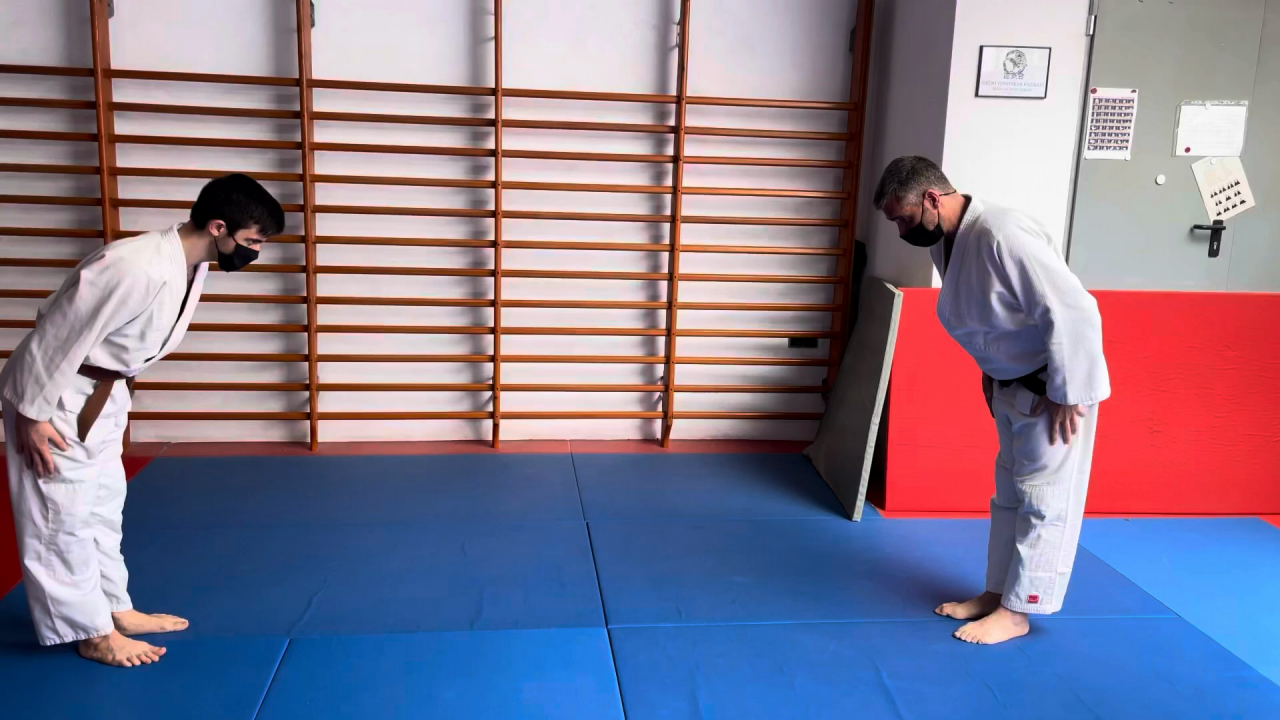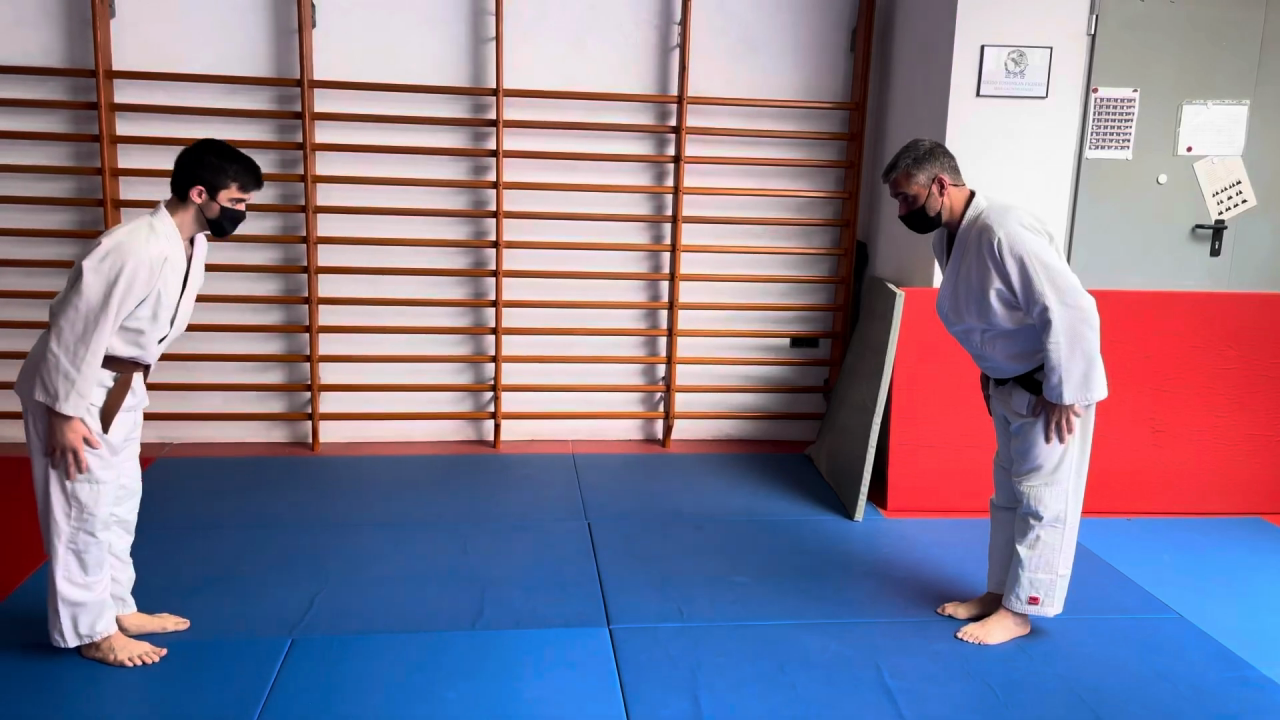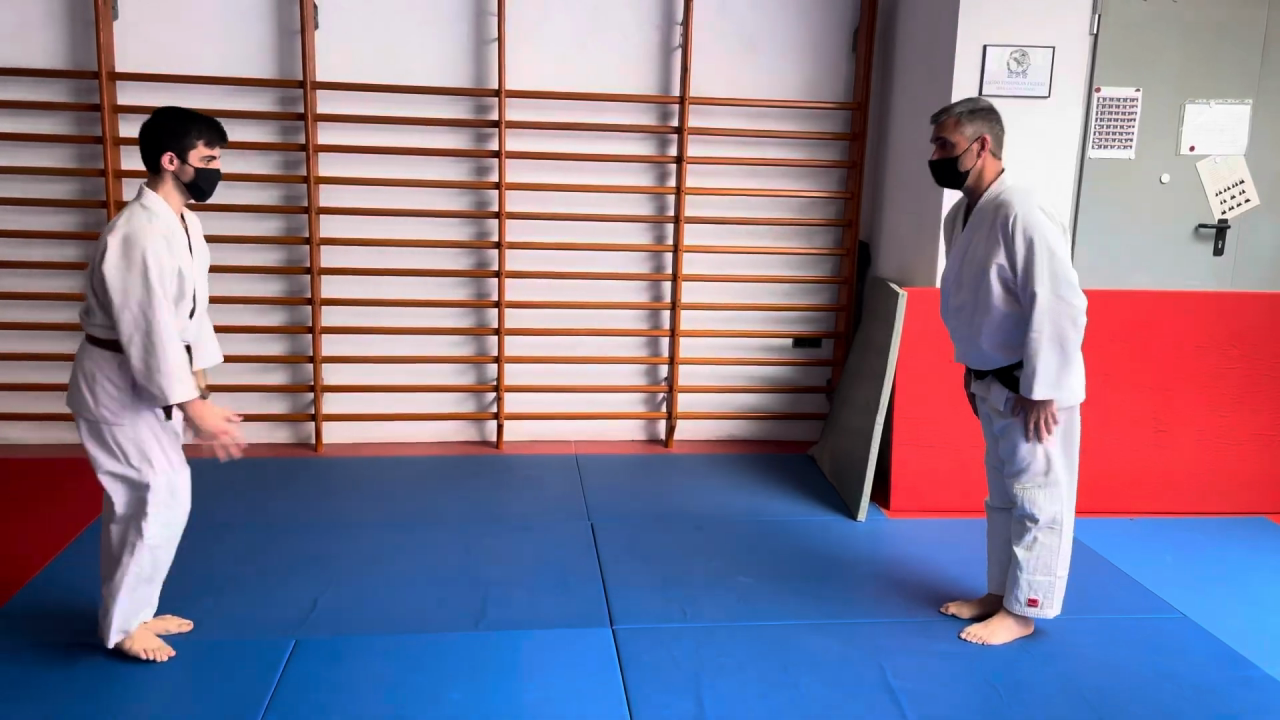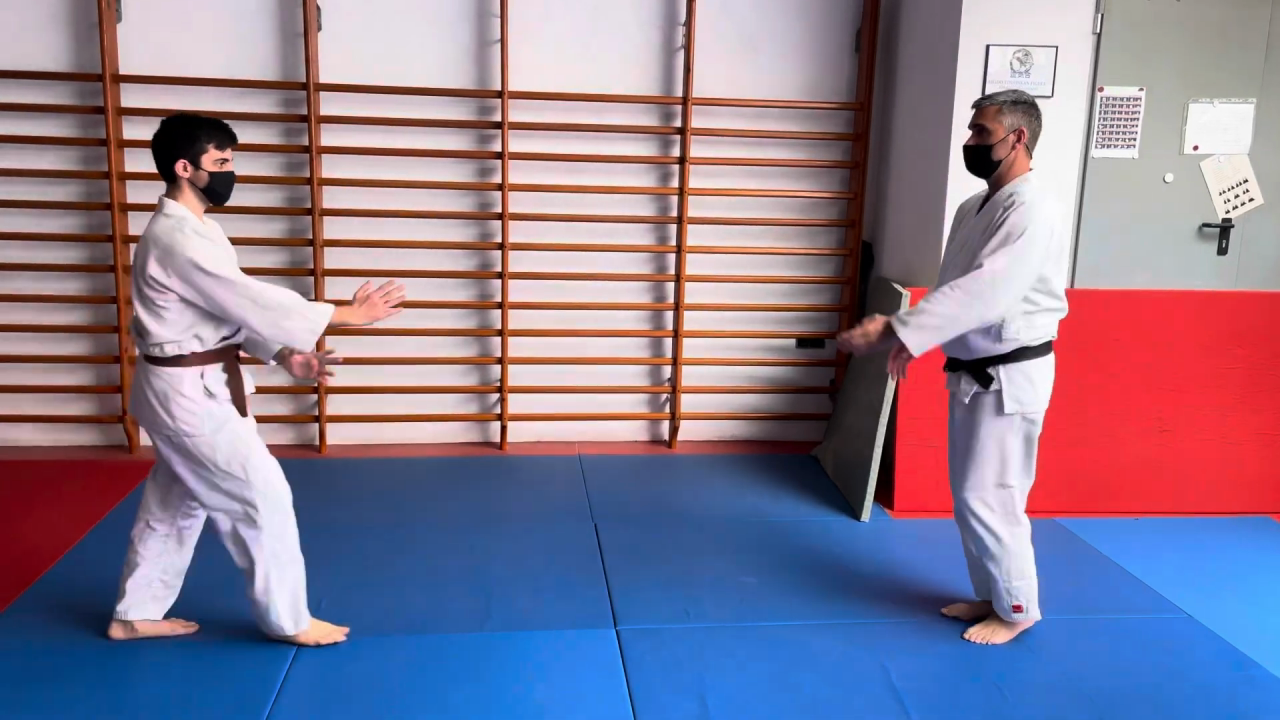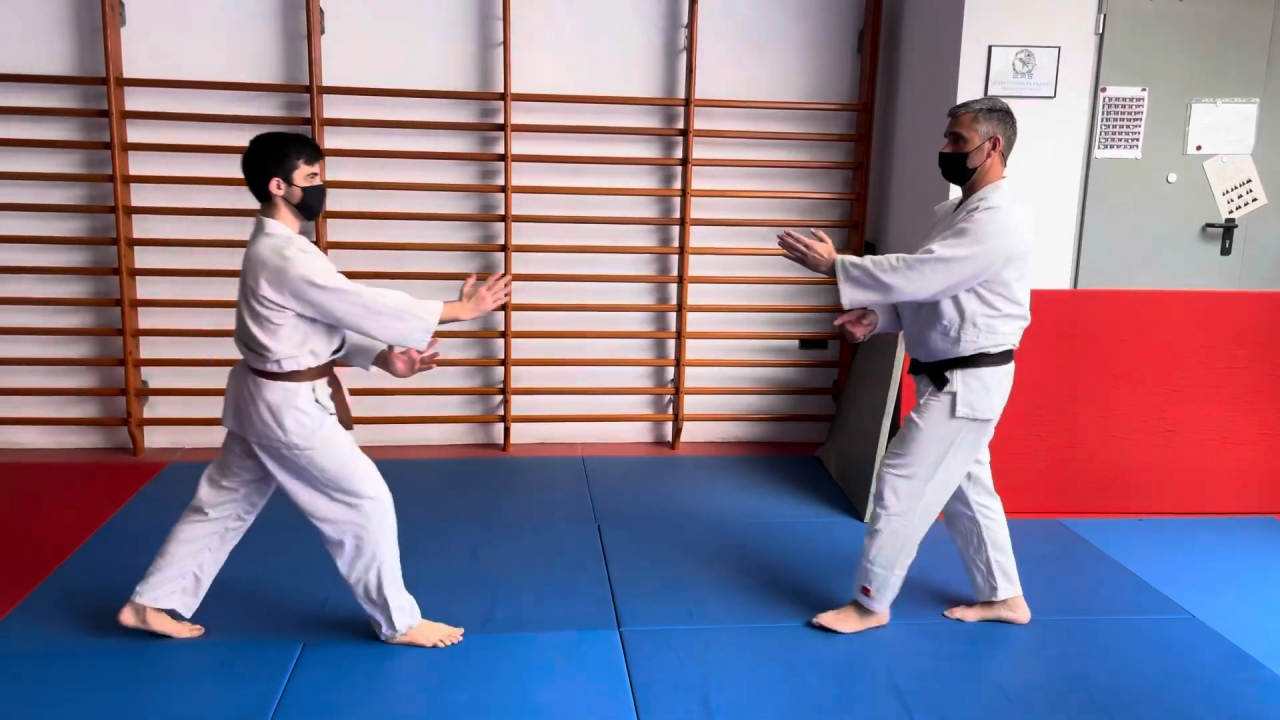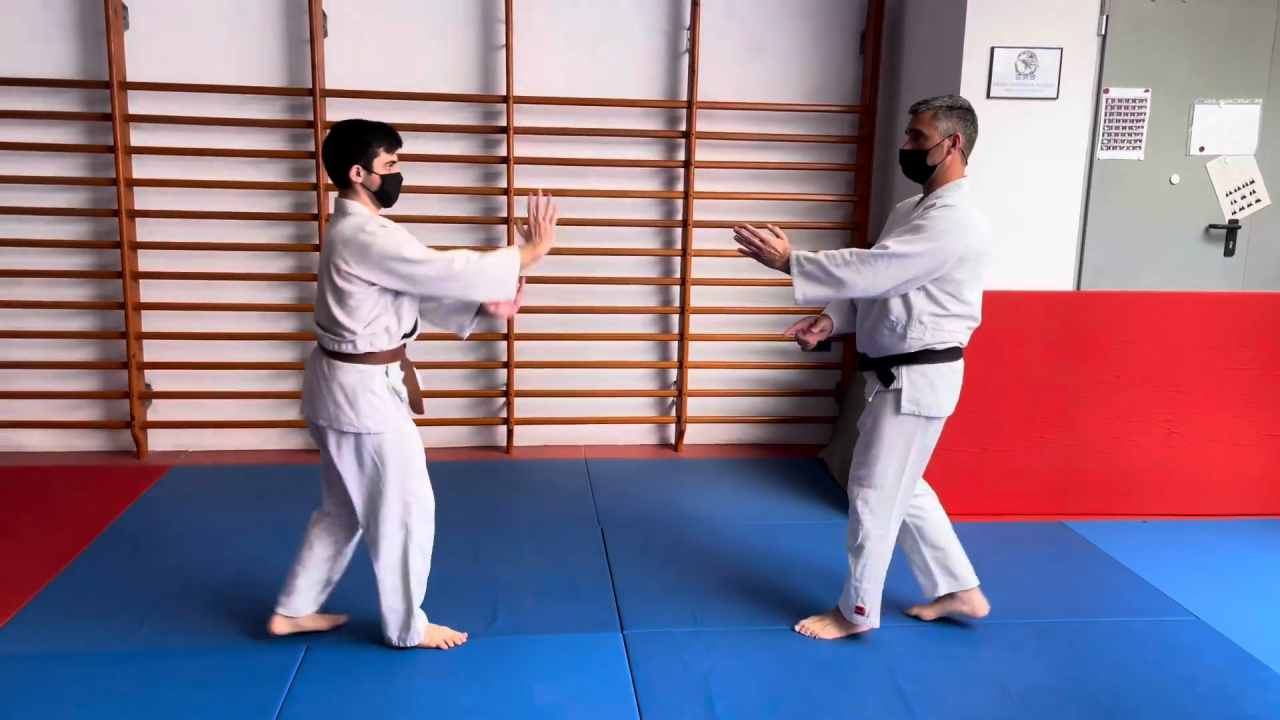
dt=0.3s
person 1, frame 1
left shoulder: (1003, 234)
right shoulder: (945, 242)
left elbow: (1073, 312)
left wrist: (1068, 395)
right wrist: (992, 373)
left hip: (1059, 385)
right hip: (1014, 383)
left knee: (1046, 496)
right knee: (1012, 491)
left ankle: (1017, 609)
right ankle: (998, 592)
person 1, frame 2
left shoulder: (1004, 232)
right shoulder: (946, 236)
left elbow: (1071, 311)
left wrist: (1064, 394)
right wrist: (990, 373)
left hip: (1057, 386)
right hip: (1012, 384)
left knee: (1044, 498)
right knee: (1010, 492)
left ankle: (1019, 610)
right ankle: (999, 592)
person 1, frame 3
left shoulder: (1022, 215)
right shoulder: (959, 216)
left elbow: (1056, 308)
left wrist: (1042, 393)
right wrist: (973, 372)
left hip: (1039, 382)
right hip: (997, 381)
left knee: (1037, 498)
right knee: (1004, 493)
left ankle: (1024, 611)
right ankle: (1000, 594)
person 1, frame 4
left shoulder: (1033, 213)
right shoulder: (975, 208)
left elbow: (982, 292)
left wrist: (898, 331)
right wrist: (903, 332)
left hip: (1009, 379)
right hip: (973, 374)
left knee: (985, 496)
right knee: (971, 492)
left ankle: (1016, 608)
right ankle: (993, 596)
person 1, frame 5
left shoulder: (999, 222)
right shoulder: (952, 212)
left elbow: (921, 274)
right elbow: (921, 284)
left wrist: (835, 265)
right wrist: (874, 315)
left hip: (970, 382)
right hip: (949, 378)
left knee: (903, 483)
right knee: (966, 488)
left ankle: (871, 601)
right ankle: (1003, 596)
person 1, frame 6
left shoulder: (957, 222)
right shoulder: (914, 209)
left elbow: (874, 269)
right elbow: (875, 280)
left wrist: (788, 261)
right wrist: (831, 320)
left hip: (917, 378)
right hip: (902, 374)
left knee: (875, 493)
right knee: (900, 486)
left ankle: (855, 612)
right ankle: (957, 588)
person 2, frame 1
left shoulder: (190, 264)
right shoulder: (136, 268)
right elbow: (58, 336)
left hip: (100, 393)
right hip: (56, 393)
left knee: (101, 501)
right knee: (64, 511)
left ankle: (112, 609)
right ankle: (90, 631)
person 2, frame 2
left shoulder: (191, 243)
right shoulder: (134, 250)
right elbow: (77, 331)
right wrist: (66, 414)
left hip: (117, 387)
right hip: (75, 387)
left knee: (116, 500)
right knee: (84, 506)
left ankle: (116, 607)
right ankle: (92, 631)
person 2, frame 3
left shoulder: (183, 222)
right shoulder: (142, 230)
left elbow: (188, 311)
right elbow: (150, 326)
left wrist: (194, 391)
right wrist: (190, 406)
left hip: (147, 380)
right hip: (120, 382)
left knee: (156, 496)
right knee: (164, 498)
left ankle: (132, 611)
right ankle: (121, 623)
person 2, frame 4
left shoulder: (193, 226)
right shoulder: (175, 238)
left elbow: (237, 307)
right elbow: (248, 300)
left wrist: (285, 353)
right wrist: (343, 316)
left hip: (193, 385)
right hip: (189, 392)
left knee: (171, 507)
right knee: (263, 494)
left ankle: (135, 615)
right ankle: (287, 617)
person 2, frame 5
left shoulder: (280, 245)
right shoulder: (283, 258)
left elbow: (335, 318)
right elbow: (360, 305)
left wrist: (383, 357)
right wrist: (457, 309)
left hip: (267, 397)
right hip: (292, 406)
left knee: (222, 505)
right knee: (368, 506)
left ankle: (149, 602)
right ankle: (397, 620)
person 2, frame 6
left shoulder: (355, 227)
right shoulder: (365, 236)
left elbow: (422, 290)
right elbow: (444, 270)
left wrist: (483, 306)
right wrist: (529, 251)
left hip: (345, 381)
right hip: (363, 388)
left knee: (343, 509)
right knee: (406, 507)
left ankle: (294, 608)
right ankle: (405, 624)
